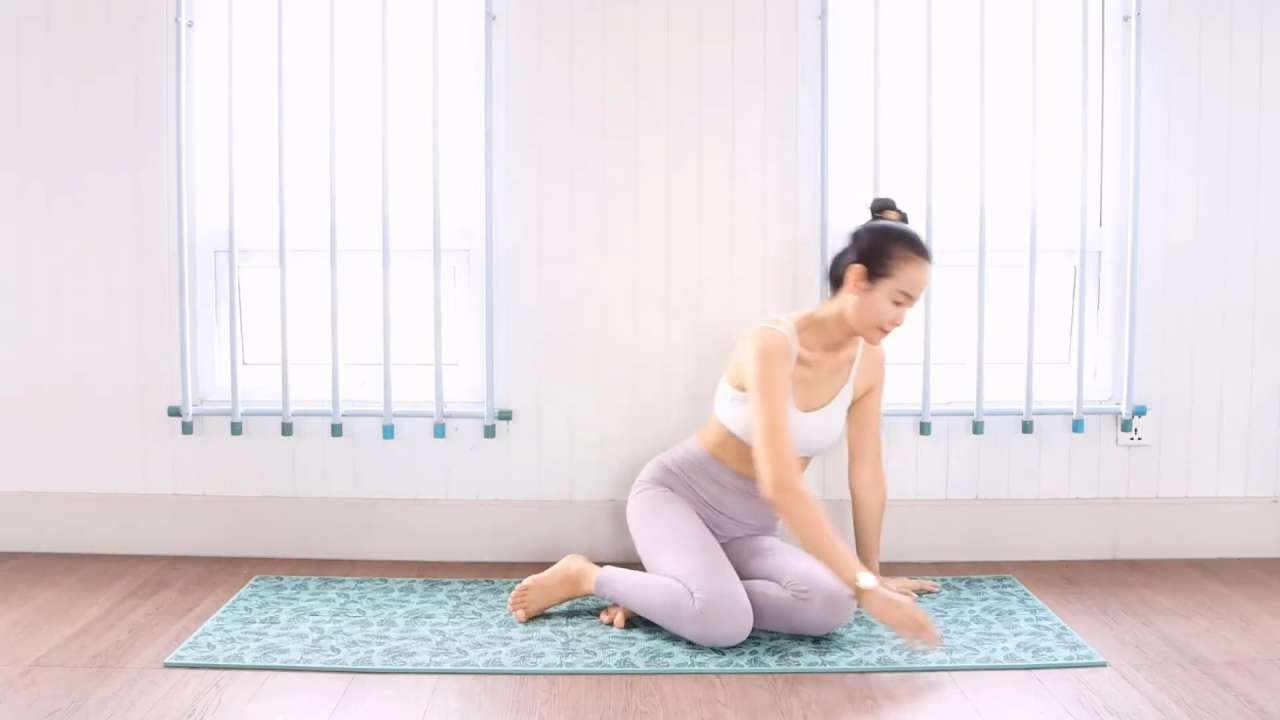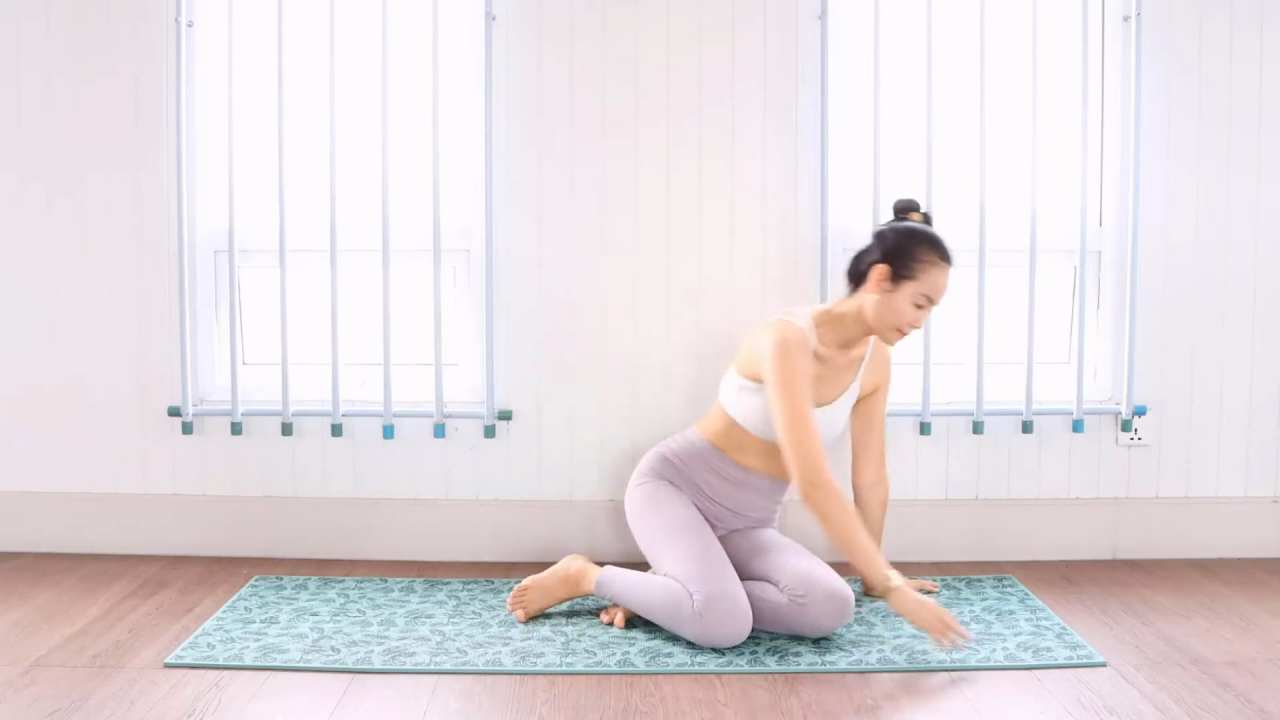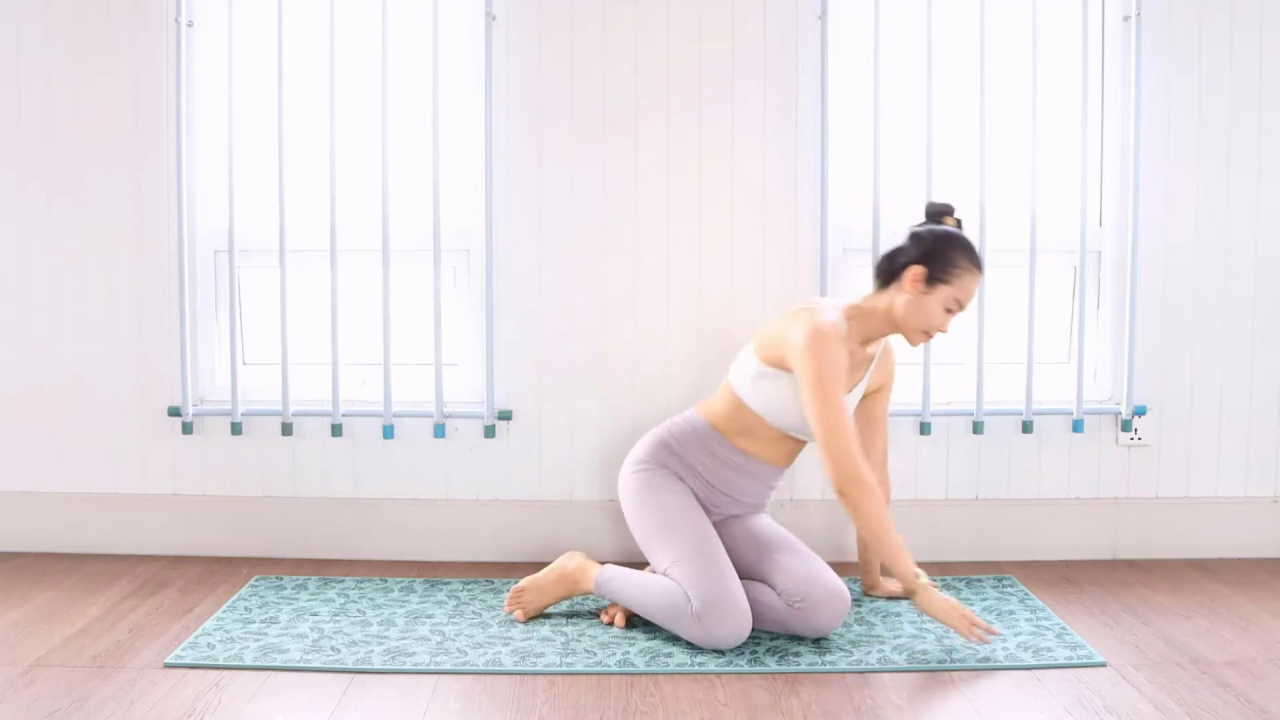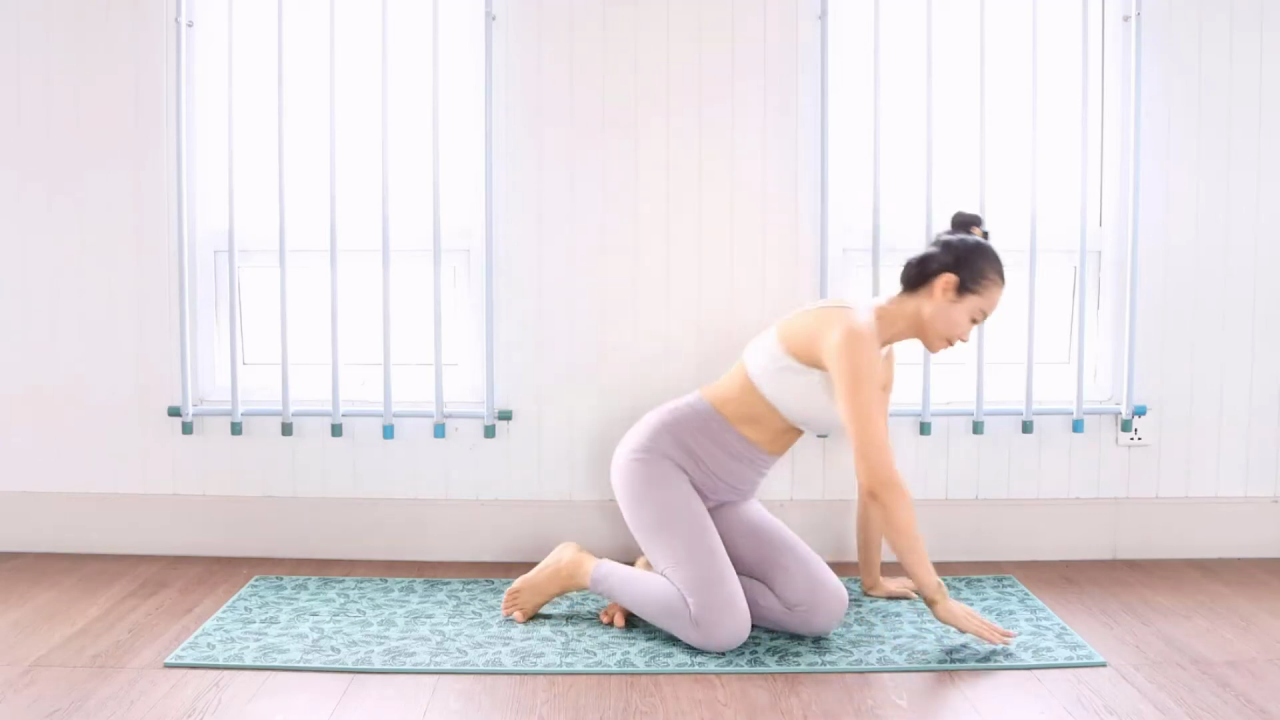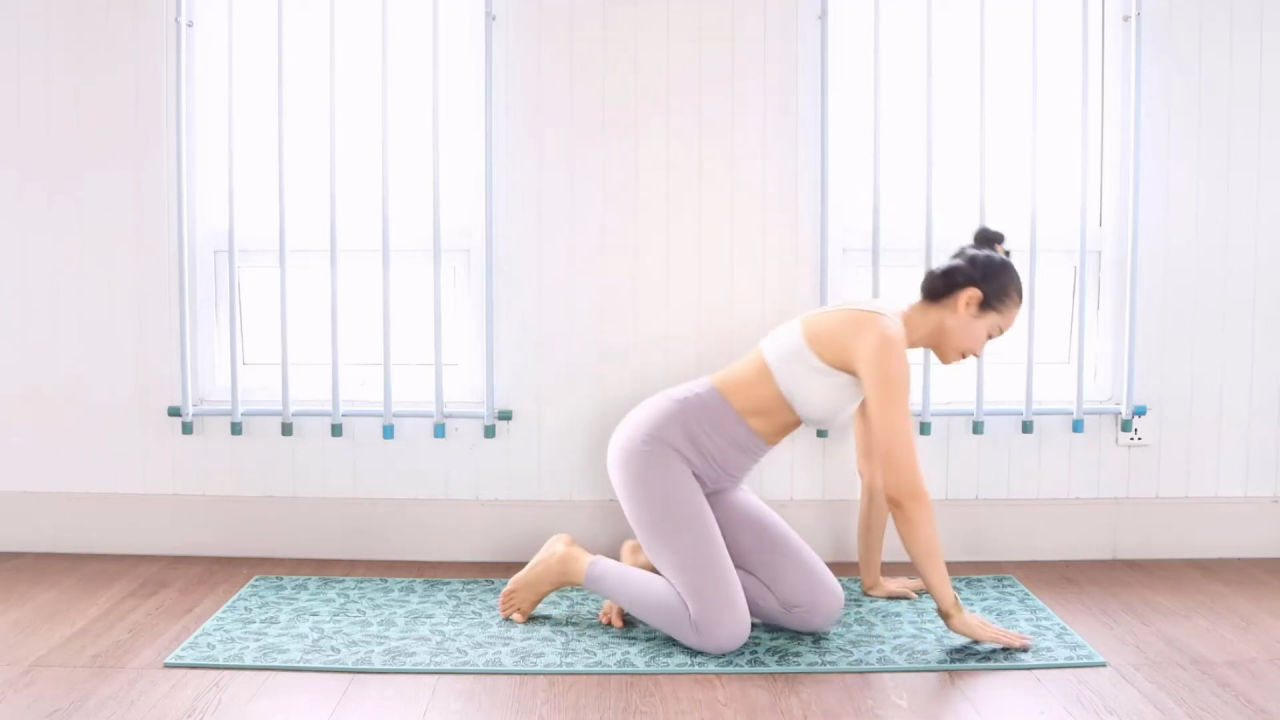
dt=0.1s
person 1, frame 1
left shoulder: (868, 364)
right shoulder: (771, 348)
left elbow: (867, 478)
right elbow: (780, 486)
left wrist: (870, 576)
right wrist: (865, 584)
left hip: (747, 531)
right hip: (674, 495)
left knee: (832, 607)
right knee: (724, 622)
left ankle: (665, 590)
right ankle: (584, 575)
person 1, frame 2
left shoulder: (875, 361)
right shoulder: (788, 340)
left elbow: (870, 476)
right elbow: (812, 481)
left wrist: (882, 578)
right wrist: (893, 587)
left hip: (746, 525)
right hip: (672, 487)
left knee: (831, 608)
right knee: (723, 623)
left ankle: (669, 590)
right ankle: (586, 576)
person 1, frame 3
left shoulder: (880, 358)
right shoulder: (817, 334)
left elbow: (871, 474)
right elbow: (848, 480)
left wrist: (873, 575)
right wrist: (918, 587)
left hip: (737, 508)
right hip: (665, 472)
left knee: (827, 611)
right knee: (723, 627)
left ankle: (675, 577)
right ankle: (585, 572)
person 1, frame 4
left shoulder: (882, 356)
right shoulder: (850, 332)
left elbow: (876, 481)
right elbow: (880, 485)
left wrist: (872, 576)
right wrist: (938, 597)
left hip: (726, 494)
right hip: (657, 461)
left knee: (825, 610)
right knee: (723, 630)
left ankle: (670, 577)
right ankle: (580, 568)
person 1, frame 5
left shoulder: (878, 345)
right shoulder: (881, 338)
left elbow: (876, 477)
right elbow: (904, 491)
left wrist: (872, 577)
right wrist: (953, 611)
left hip: (711, 472)
right hip: (658, 444)
left knee: (822, 609)
right knee: (722, 633)
left ankle: (654, 563)
right ankle: (572, 563)
